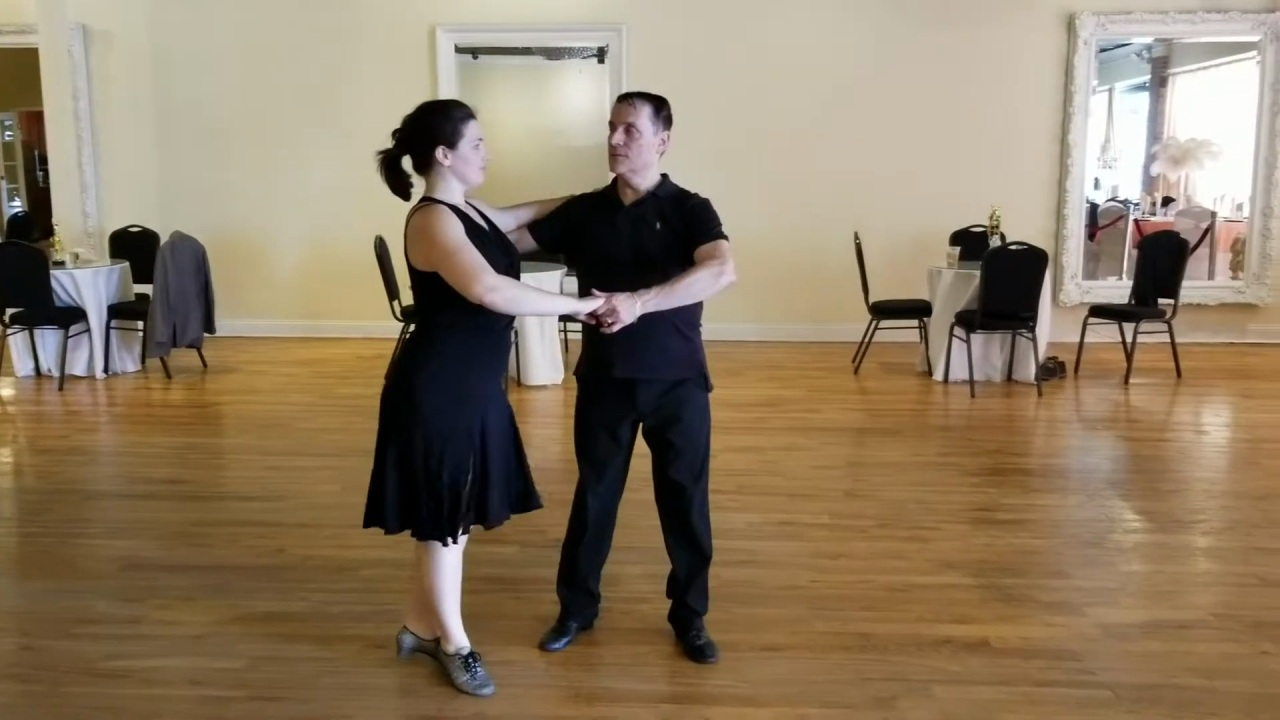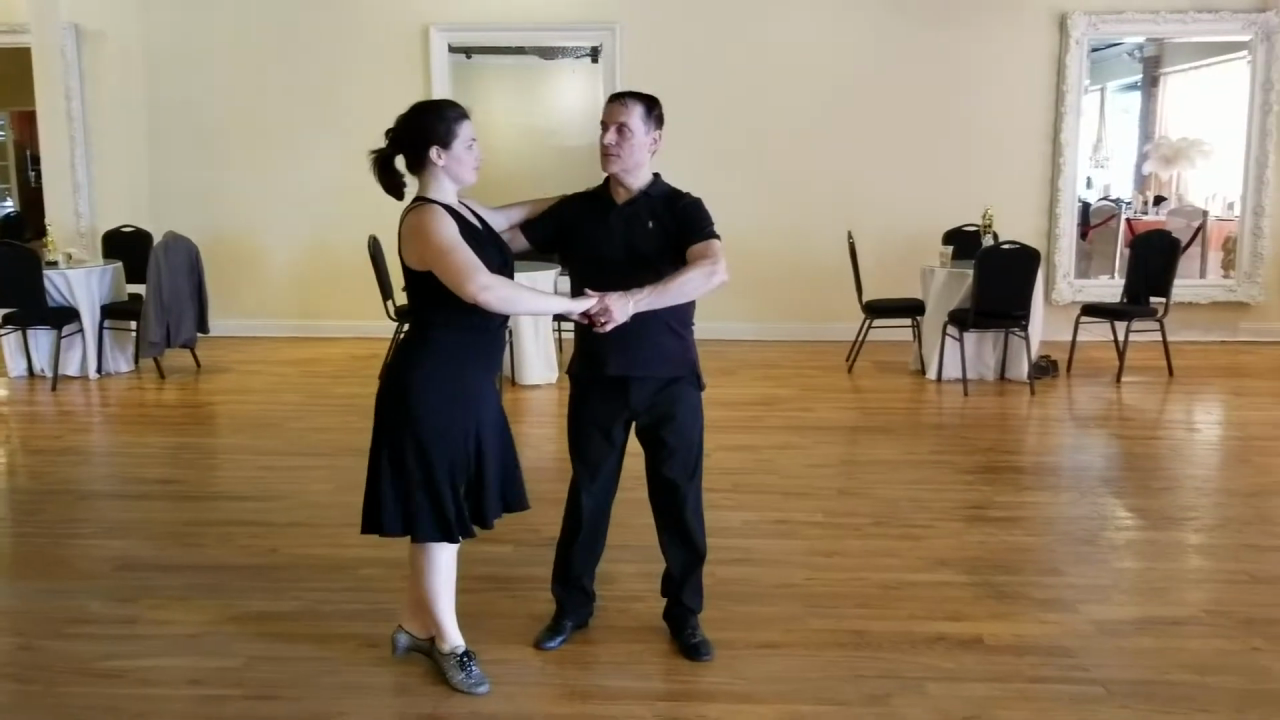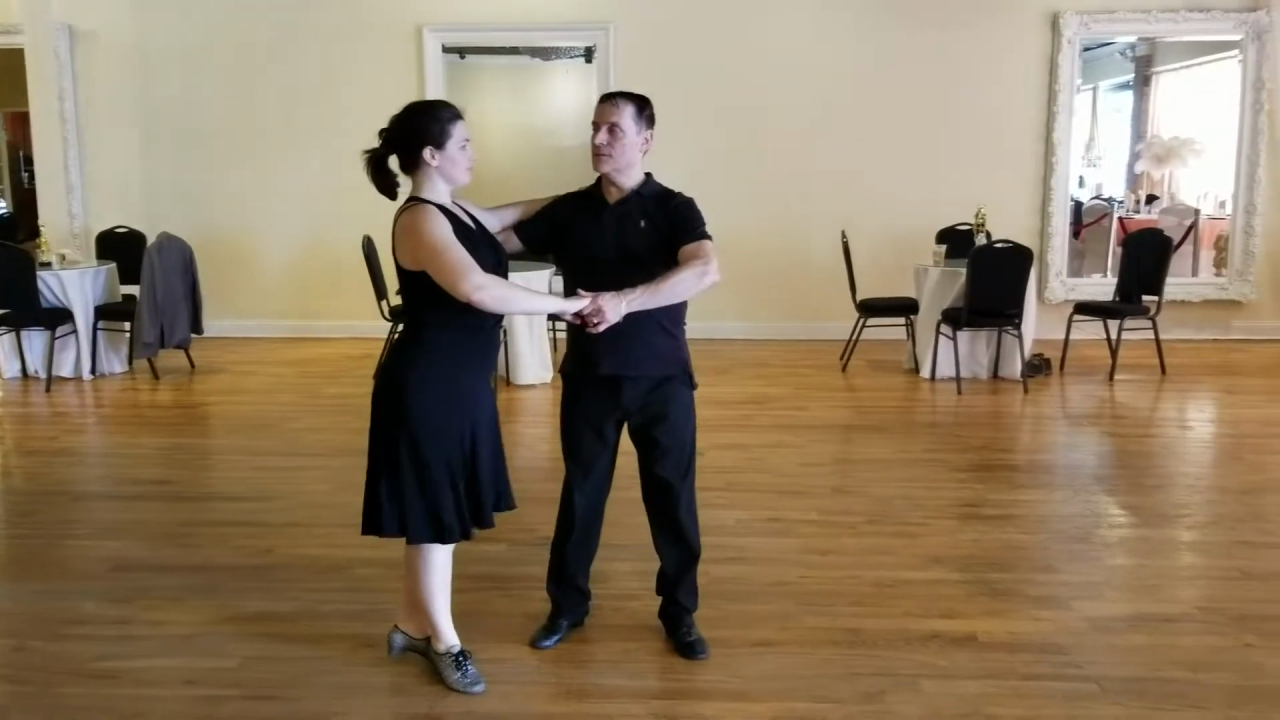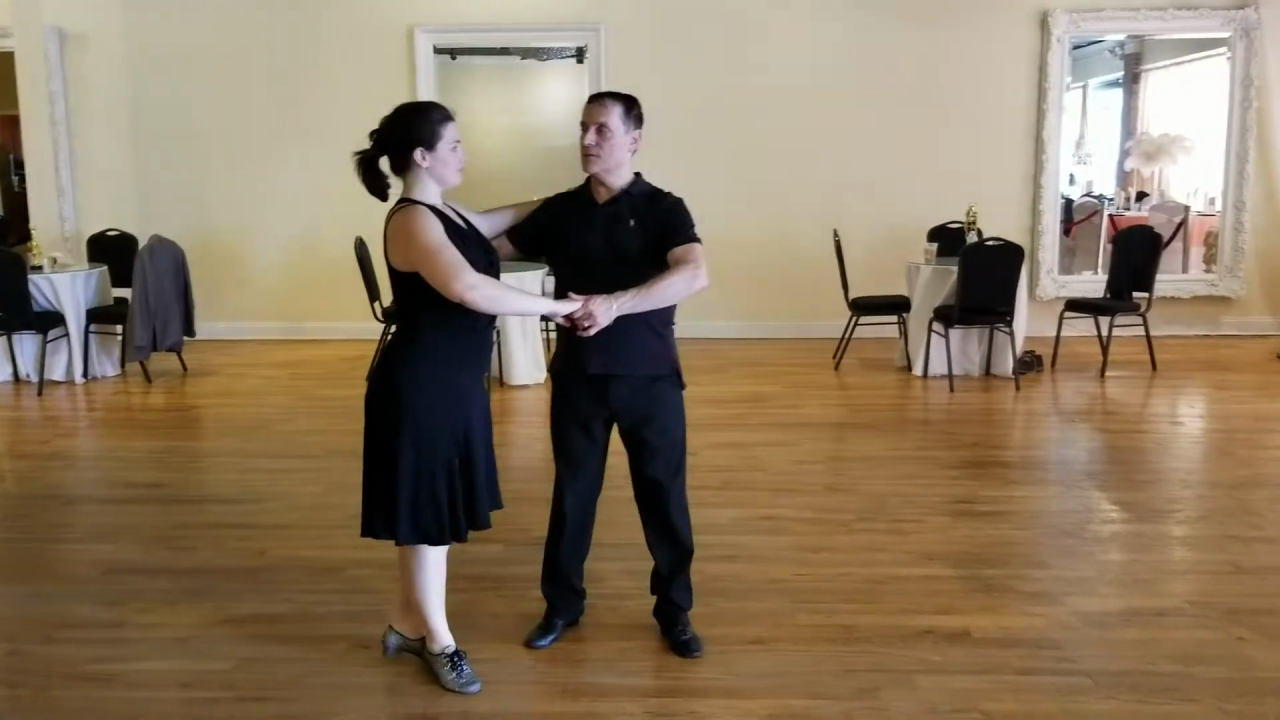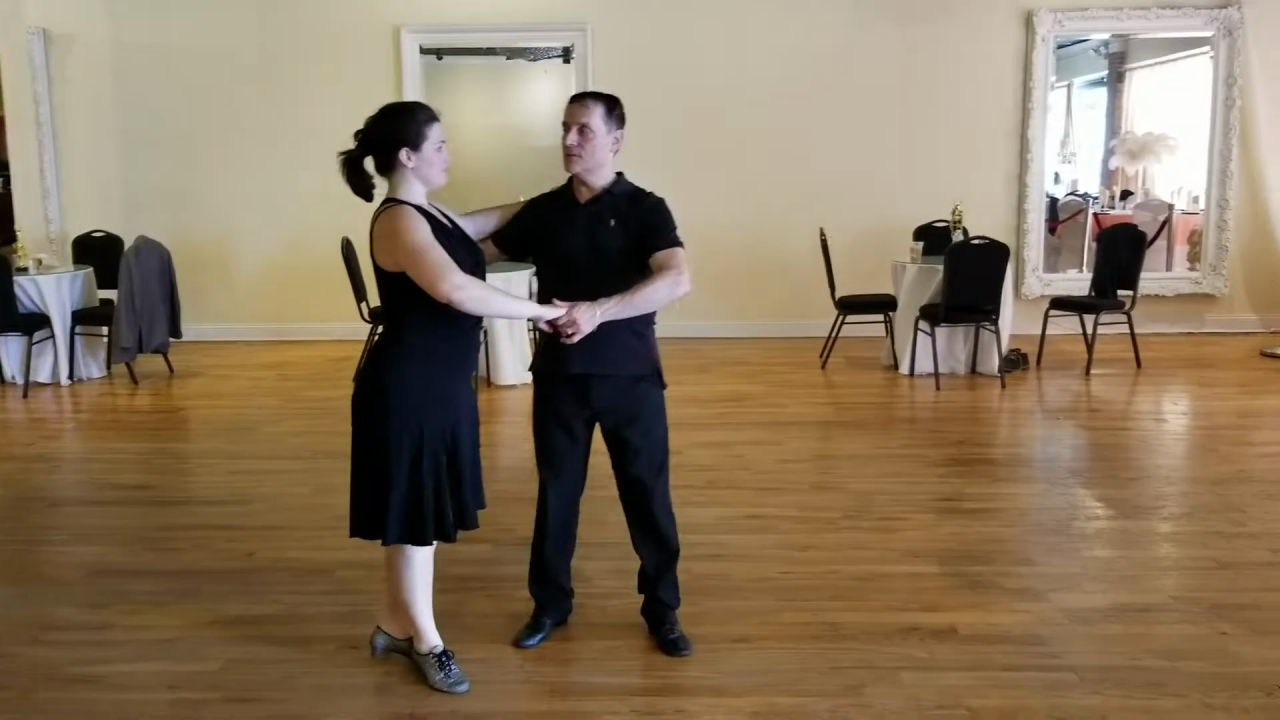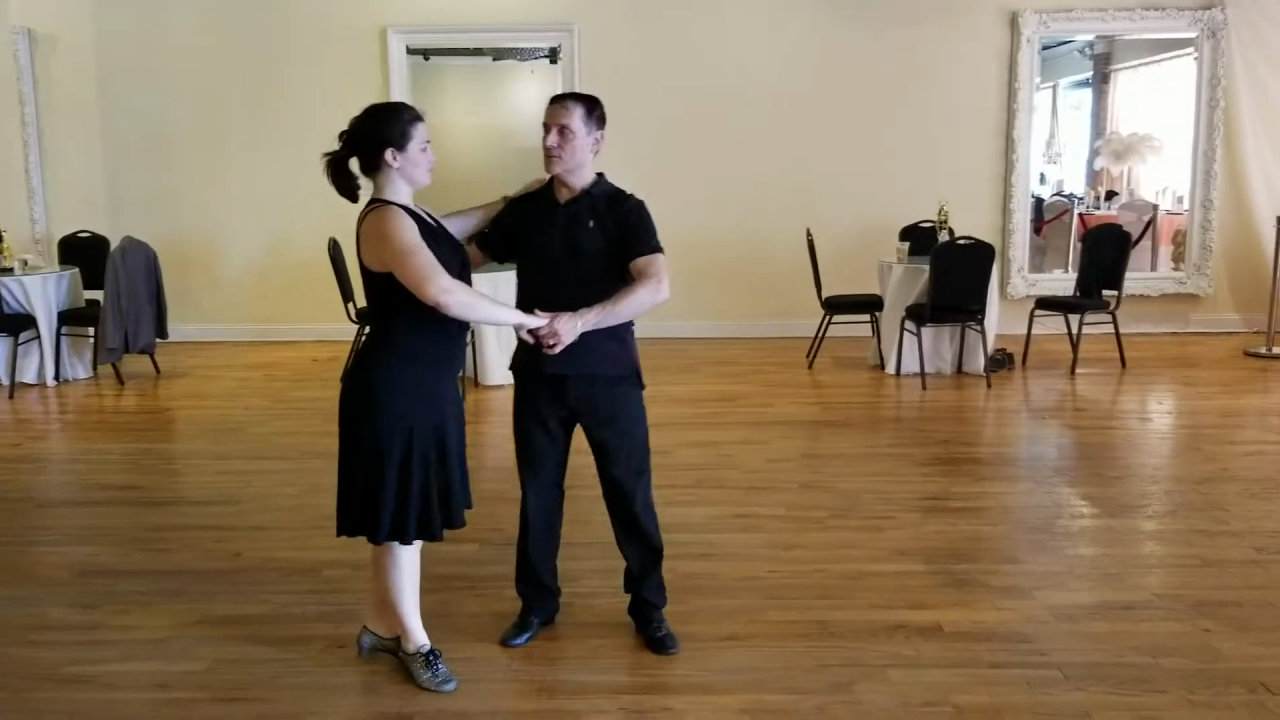
dt=0.1s
person 1, frame 1
left shoulder: (466, 211)
right shoulder: (432, 220)
left elbow: (514, 218)
right elbow: (489, 290)
right wrist: (576, 305)
left hip: (474, 386)
right hip: (437, 389)
left knee: (454, 516)
right knee: (442, 517)
left ankle: (420, 627)
right ankle: (453, 642)
person 1, frame 2
left shoulder: (459, 210)
right shoulder: (426, 219)
left elbow: (507, 218)
right elbow: (483, 290)
right wrist: (568, 305)
left hip: (468, 385)
right hip: (431, 389)
left knee: (447, 514)
right knee: (438, 518)
left ankle: (415, 626)
right ankle: (448, 641)
person 1, frame 3
left shoulder: (450, 212)
right shoulder: (420, 220)
left elbow: (497, 219)
right elbow: (477, 289)
right wrist: (562, 304)
left hip: (460, 384)
right hip: (426, 389)
left knee: (443, 514)
right knee: (432, 517)
left ankle: (412, 626)
right ankle: (443, 641)
person 1, frame 4
left shoulder: (441, 213)
right shoulder: (412, 220)
left elbow: (490, 224)
right elbow: (470, 289)
right wrist: (554, 306)
left hip: (454, 385)
right hip: (420, 390)
left knee: (436, 515)
right knee: (426, 518)
left ankle: (406, 627)
right ankle: (438, 641)
person 1, frame 5
left shoulder: (424, 214)
right shoulder: (399, 221)
left elbow: (465, 230)
right elbow: (456, 290)
right wrist: (540, 310)
left hip: (439, 385)
right hip: (407, 390)
left knee: (420, 517)
right knee: (414, 520)
left ankle: (395, 626)
right ankle: (426, 642)
person 1, frame 6
left shoulder: (408, 214)
right shoulder: (385, 221)
left elbow: (447, 233)
right elbow: (443, 294)
left wrist: (507, 205)
right wrist: (524, 318)
left hip: (425, 386)
right hip: (394, 390)
left knee: (406, 516)
right knee: (400, 519)
left ankle: (381, 626)
right ankle: (413, 641)
person 2, frame 1
left shoulder: (690, 210)
right shoulder: (583, 211)
left elbow: (722, 271)
right elbow: (510, 239)
left wrist: (639, 302)
left hip: (677, 381)
right hip: (604, 379)
left knee: (685, 499)
right knee: (594, 494)
left ankle: (689, 615)
right ankle: (576, 606)
person 2, frame 2
left shoulder: (682, 209)
right shoulder: (576, 210)
left elbow: (714, 271)
right elbow: (502, 238)
left wrist: (632, 301)
left hip: (669, 379)
right hip: (597, 378)
left knee: (678, 497)
right knee: (588, 492)
left ankle: (684, 613)
right ankle: (571, 605)
person 2, frame 3
left shoulder: (673, 208)
right shoulder: (568, 210)
left elbow: (705, 271)
right elbow: (499, 243)
left wrist: (623, 301)
left hip: (661, 378)
right hip: (589, 377)
left knee: (672, 495)
right knee: (581, 492)
left ankle: (680, 612)
right ankle: (567, 604)
person 2, frame 4
left shoulder: (662, 208)
right shoulder: (559, 211)
left elbow: (694, 275)
right elbow: (491, 246)
left wrist: (614, 304)
left hip: (649, 378)
right hip: (578, 377)
left knee: (663, 494)
right knee: (572, 491)
left ankle: (674, 610)
right ankle: (562, 604)
person 2, frame 5
left shoulder: (644, 209)
right shoulder: (542, 210)
left elbow: (677, 279)
right elbow: (483, 254)
left wrist: (597, 310)
left hip: (629, 375)
right hip: (559, 375)
left knee: (648, 492)
right knee: (556, 490)
left ankle: (662, 608)
right ankle: (550, 603)
person 2, frame 6
left shoulder: (624, 210)
right shoulder: (524, 210)
left elbow: (656, 287)
right elbow: (465, 256)
left wrist: (580, 321)
left hip: (608, 376)
right hip: (539, 376)
left knee: (629, 492)
right knee: (538, 490)
left ankle: (648, 606)
right ankle: (537, 602)
